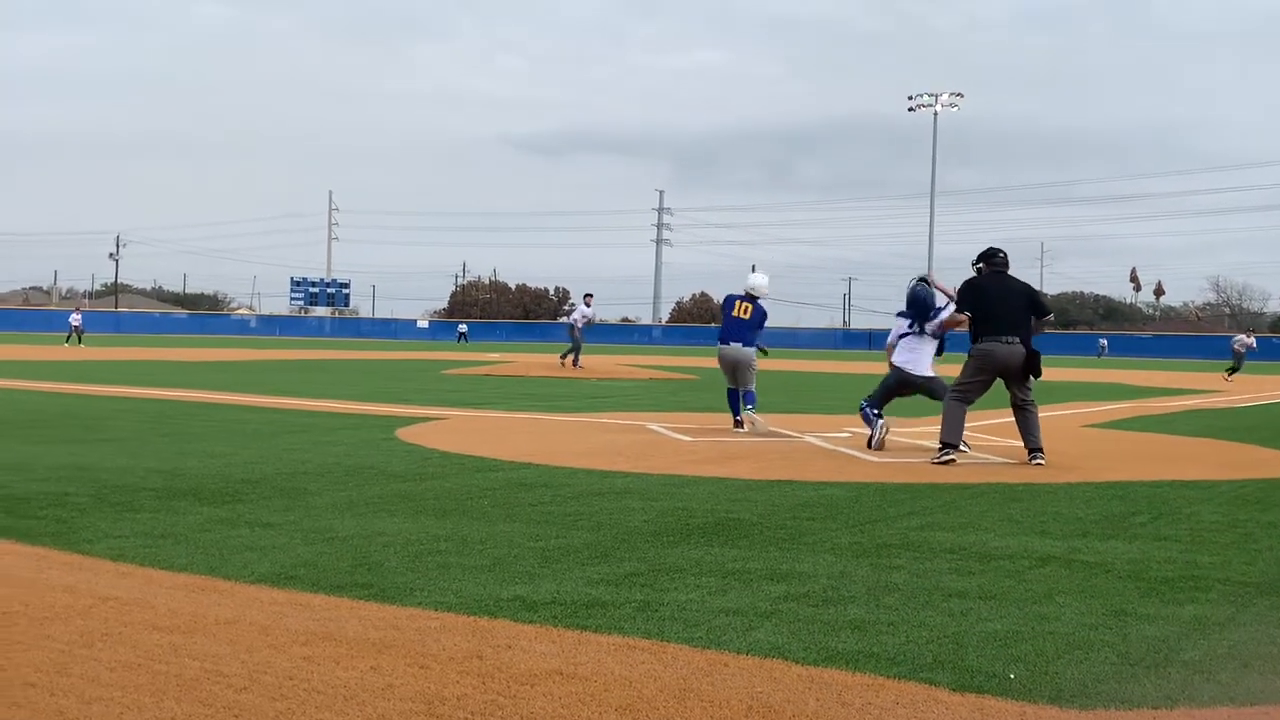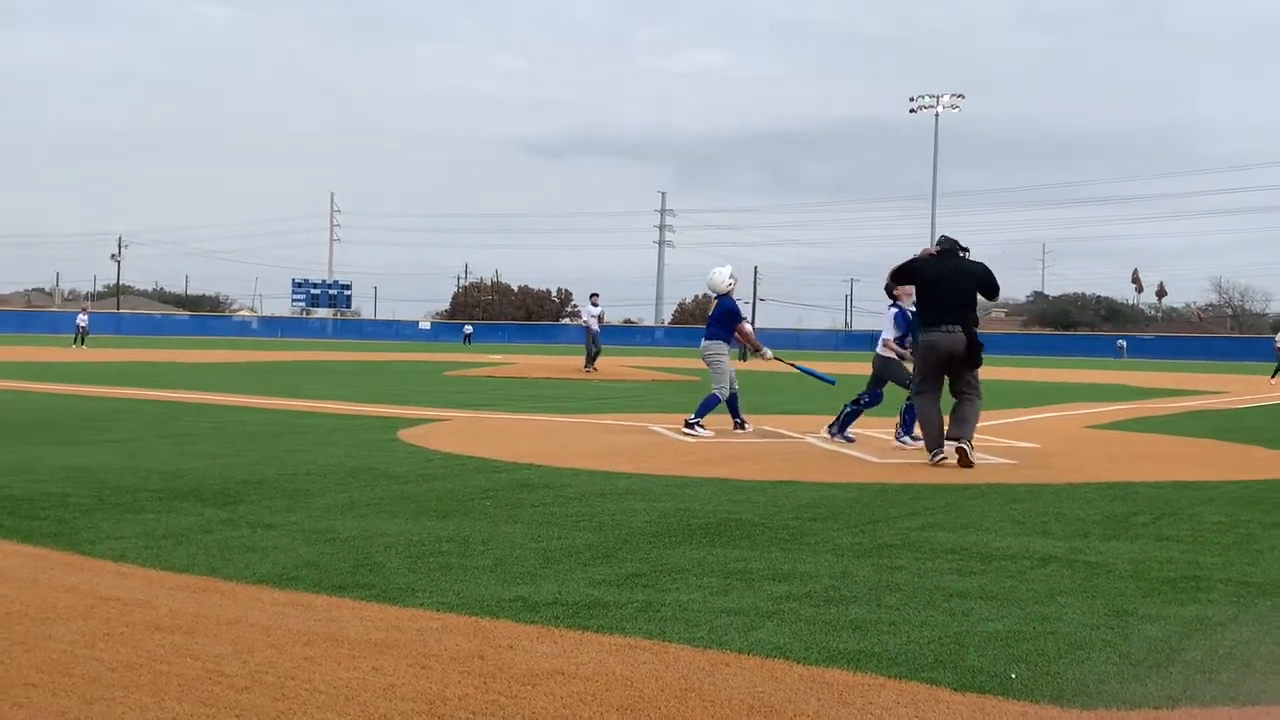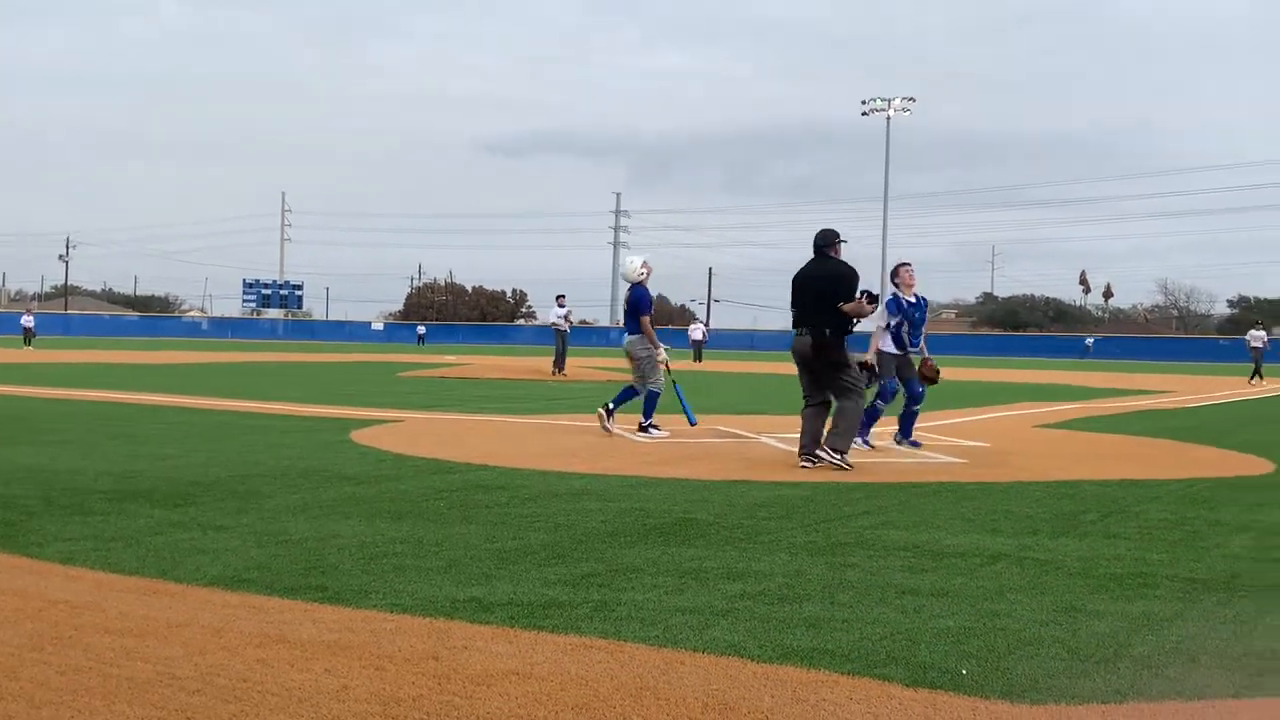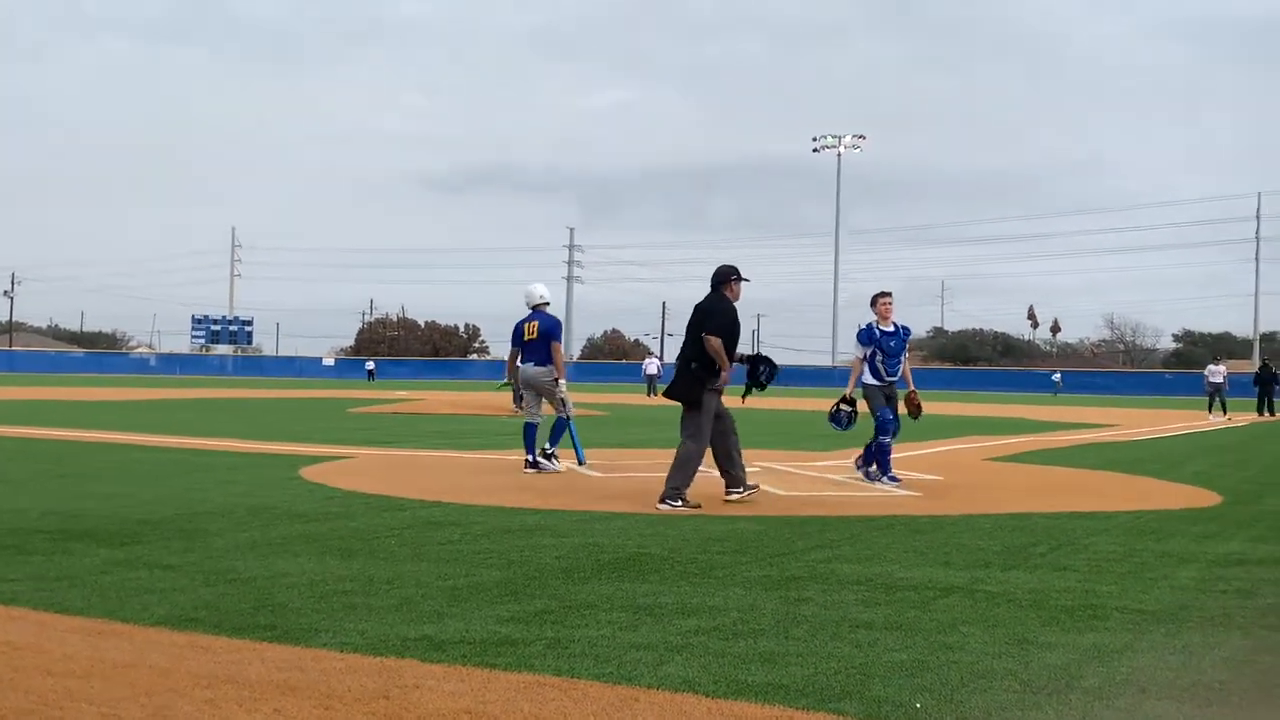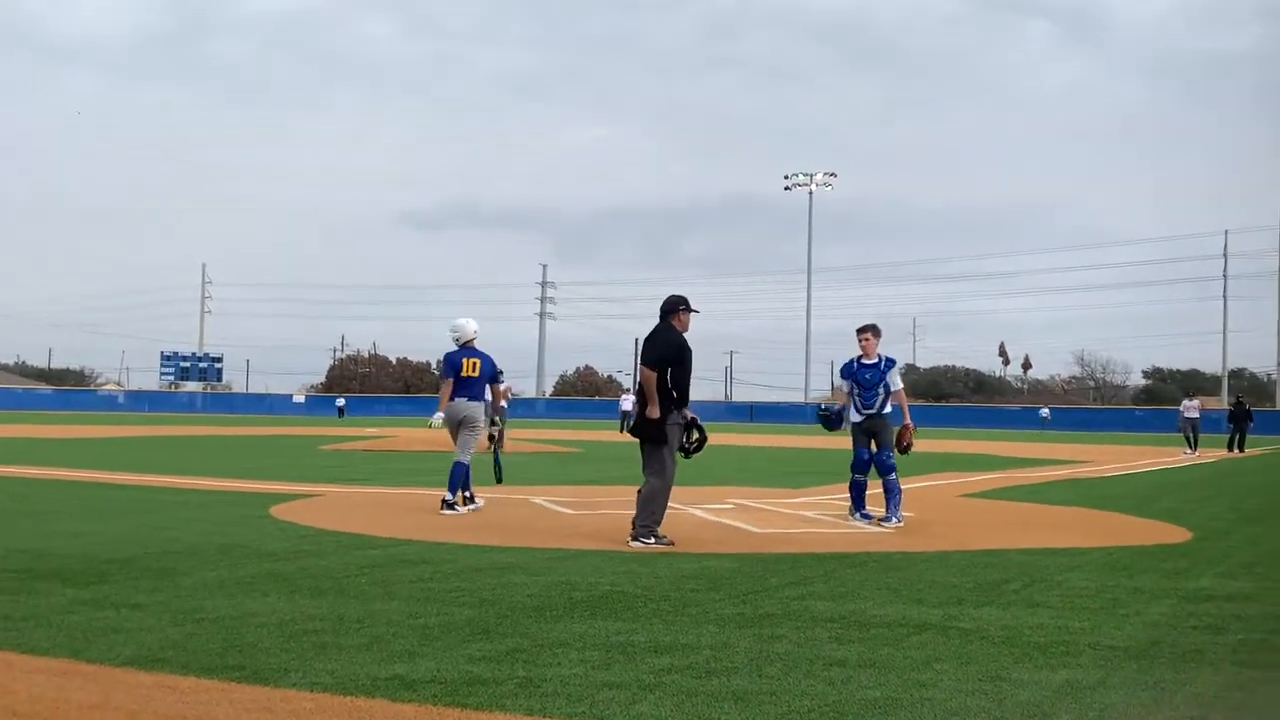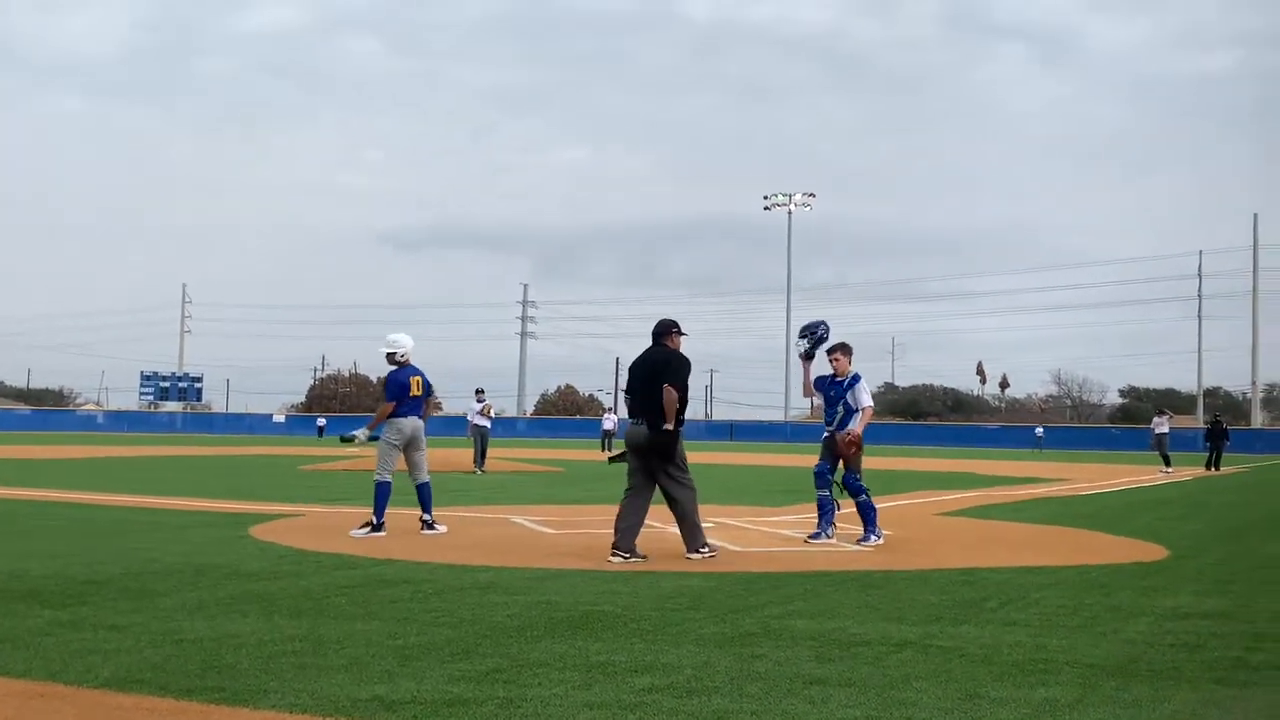
dt=0.5s
person 1, frame 1
left shoulder: (974, 284)
right shoulder: (1024, 288)
left elbow: (960, 318)
right elbow: (1047, 317)
left wrist: (938, 327)
left hip: (987, 349)
right hip: (1019, 351)
left knee: (957, 397)
right knee: (1025, 402)
left ankle: (948, 448)
right ankle: (1036, 452)
person 1, frame 2
left shoulder: (922, 267)
right shoulder: (976, 268)
left elbow: (892, 277)
right elbow: (994, 295)
left hip: (930, 339)
right hip: (963, 339)
left knee: (925, 394)
right knee: (969, 395)
left ankle: (936, 448)
right ankle: (962, 439)
person 1, frame 3
left shoulder: (802, 273)
right shoulder: (843, 270)
right elbow: (848, 307)
right wrist: (867, 310)
left hip: (801, 341)
right hip: (828, 343)
left knee: (815, 400)
right knee: (853, 395)
left ankle: (809, 454)
right ankle: (834, 449)
person 1, frame 4
left shoulder: (708, 304)
right shoulder: (724, 308)
right elbow: (712, 340)
left wrist: (738, 357)
right wrist: (726, 367)
left hip: (700, 380)
right hip: (701, 381)
left knee: (724, 428)
right knee: (695, 439)
left ankle: (736, 484)
right ankle: (671, 496)
person 1, frame 5
left shoulder: (658, 335)
right shoulder: (671, 337)
right elbow: (648, 371)
left wrist: (683, 408)
right wrist: (654, 406)
left hip: (653, 413)
right hip: (661, 415)
left knee: (654, 473)
right knee: (661, 475)
left ankle: (641, 528)
right ankle: (644, 533)
person 1, frame 6
left shoulder: (639, 360)
right shoulder: (677, 359)
left elbow: (628, 398)
right elbow: (670, 391)
right wrist: (670, 423)
left hip: (634, 431)
right hip: (660, 433)
left knee: (636, 491)
right knee: (682, 489)
left ankle: (622, 548)
right ankle: (697, 546)
person 2, frame 1
left shoulder: (901, 320)
right shoulder: (938, 317)
left elbow: (890, 346)
right elbow: (955, 299)
right wrist: (938, 285)
left hip: (898, 373)
right hip: (923, 378)
left knee: (868, 405)
left ankle: (876, 423)
person 2, frame 2
left shoulder: (911, 311)
right shoulder: (895, 313)
right elbow: (886, 342)
right wrist: (904, 353)
left hip: (889, 360)
right hip: (887, 360)
left knee: (869, 397)
left ankle: (836, 429)
right ankle: (904, 432)
person 2, frame 3
left shoulder: (922, 303)
right shoulder: (893, 302)
right elbow: (880, 329)
left wrist: (925, 355)
right wrist: (870, 355)
left hip: (905, 356)
right hip: (888, 354)
left knee: (917, 393)
right knee: (888, 392)
left ankle: (904, 435)
right ankle: (861, 432)
person 2, frame 4
left shoulder: (902, 332)
right shoulder: (868, 333)
left elbow: (904, 361)
right elbow: (858, 361)
left wrist: (911, 386)
right wrist: (850, 388)
left hip: (891, 387)
right hip: (872, 386)
left knee: (892, 427)
right knee: (886, 423)
left ankle: (864, 462)
right ankle: (883, 472)
person 2, frame 5
left shoulder: (889, 365)
right shoulder: (850, 367)
left elbow: (898, 392)
right elbow: (846, 394)
left wrist: (907, 418)
left hip: (881, 420)
right hip: (859, 421)
left knee: (885, 463)
right knee: (861, 463)
left ankle: (894, 512)
right ankle: (857, 509)
person 2, frame 6
left shoulder: (856, 382)
right shoulder: (827, 381)
left elbow: (868, 409)
right elbow: (808, 393)
left wrist: (859, 429)
right wrist: (806, 368)
left hip: (849, 439)
right hip: (829, 438)
left knee: (852, 483)
right knee: (821, 478)
left ankle: (873, 531)
right ankle: (825, 529)
person 3, frame 1
left shoulder: (729, 299)
right shoulder: (761, 311)
left hip: (723, 349)
right hip: (745, 351)
left knee: (733, 385)
right knee: (748, 388)
left ankle: (738, 420)
right ankle: (749, 410)
person 3, frame 2
left shoulder: (720, 300)
right shoulder: (730, 305)
right elbow: (743, 332)
left wrist: (751, 346)
right wrist: (762, 349)
left hip: (711, 346)
right hip: (716, 348)
left knee: (731, 384)
right knee: (721, 391)
left ankle: (739, 422)
right ankle: (692, 422)
person 3, frame 3
left shoulder: (632, 291)
right shoulder: (643, 293)
right elbow: (645, 325)
left wrist: (656, 344)
right wrist: (659, 349)
left hip: (630, 340)
right hip: (640, 341)
left knee: (639, 383)
right knee: (656, 382)
left ankle: (609, 408)
right ankle: (646, 425)
person 3, frame 4
left shoulder: (521, 324)
right shoulder: (553, 321)
left elbow: (513, 354)
right elbow: (556, 352)
left wrist: (510, 378)
right wrist: (561, 380)
left hip: (525, 371)
right hip: (544, 372)
left knee: (532, 417)
right knee: (565, 412)
left ankle: (531, 460)
right ankle: (548, 452)
person 3, frame 5
left shoulder: (451, 357)
right shoulder: (487, 360)
left elbow: (447, 386)
right elbow: (497, 391)
left wrist: (440, 412)
right wrist: (495, 416)
left hip: (453, 407)
right hip: (475, 408)
left knee: (462, 453)
right knee: (464, 455)
left ankle: (467, 495)
right ankle: (451, 500)
person 3, frame 6
left shoulder: (395, 376)
right shoulder: (420, 375)
left elbow: (387, 408)
right elbow: (428, 404)
left wrist: (366, 430)
left hip: (396, 427)
right hip: (417, 426)
left knee: (383, 474)
right knee: (421, 476)
left ankle: (377, 524)
right ankle: (428, 521)
